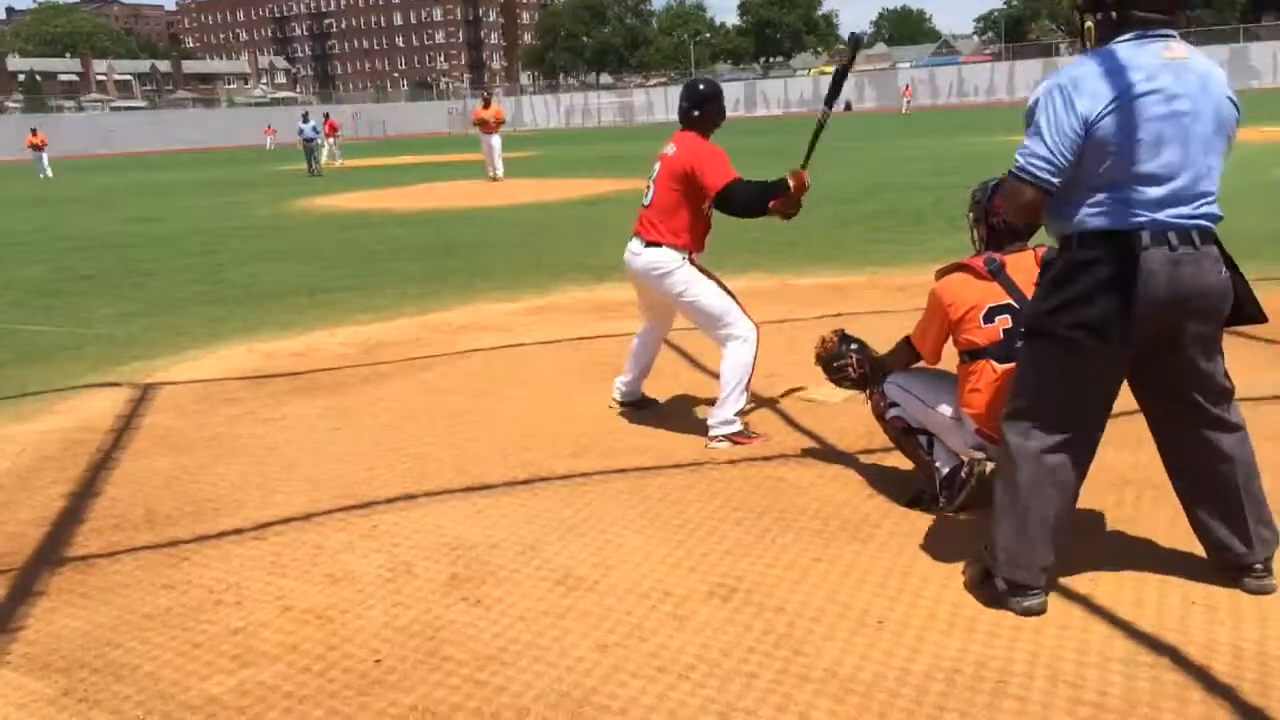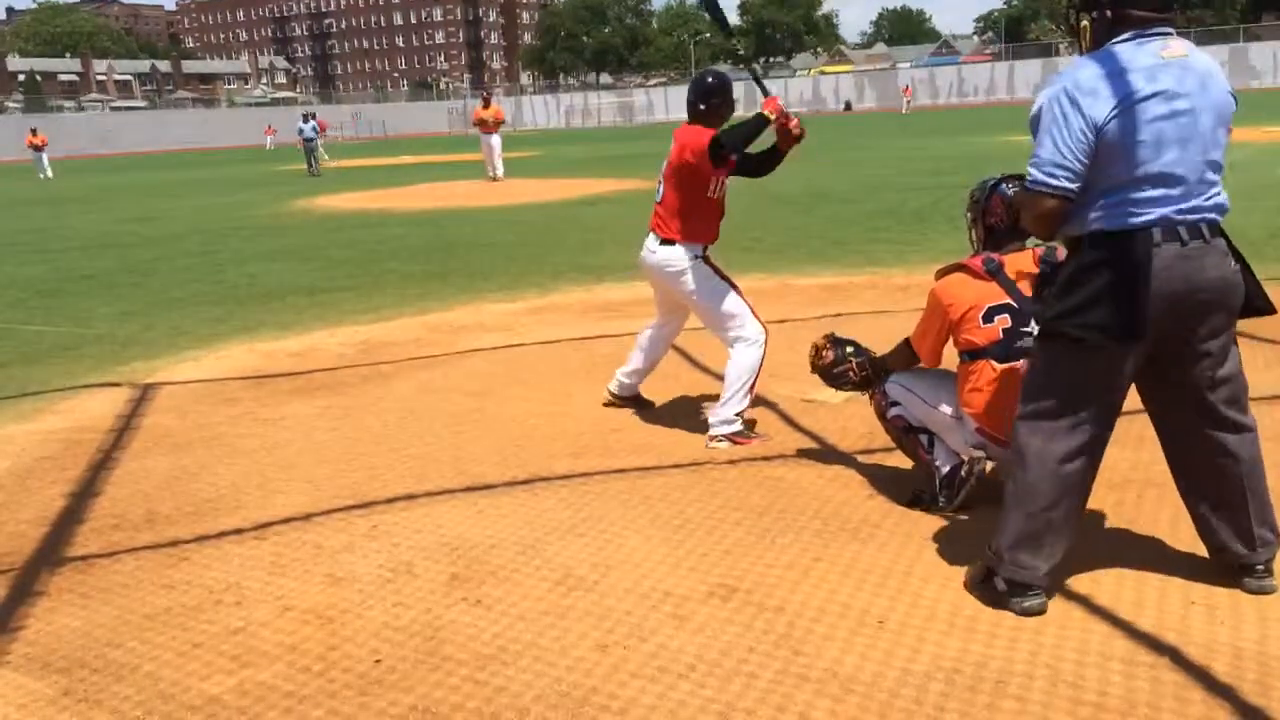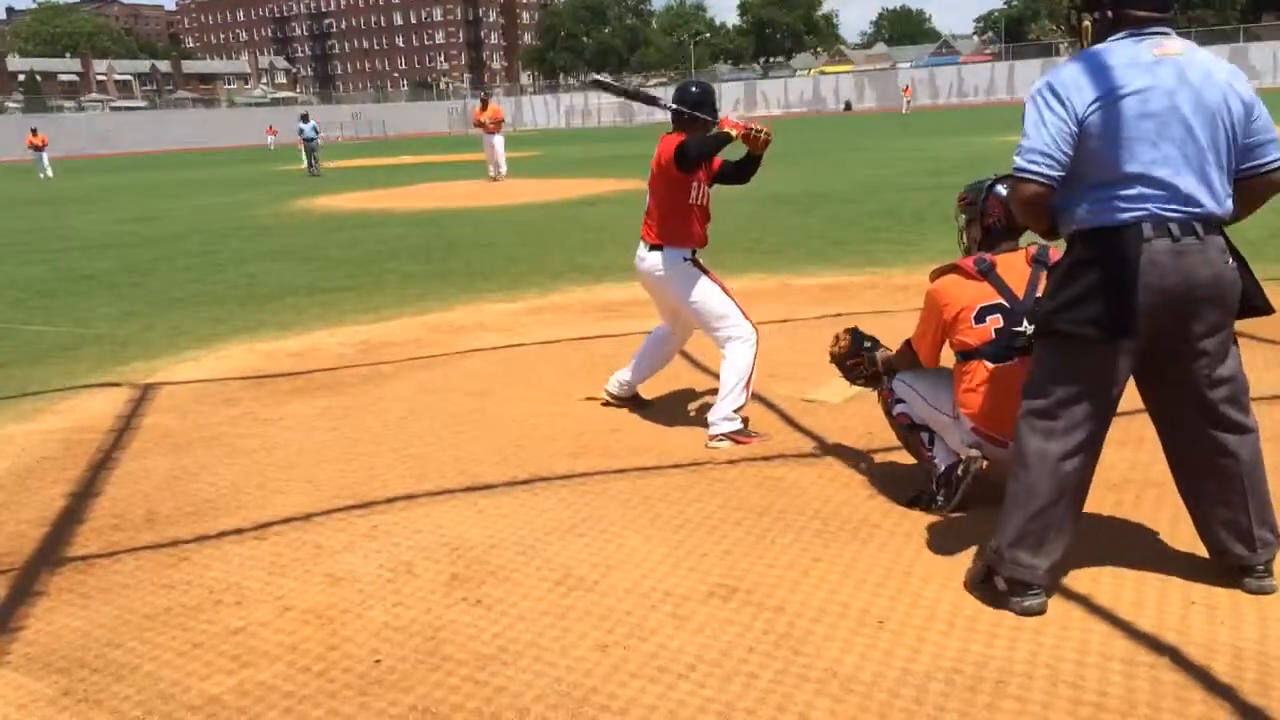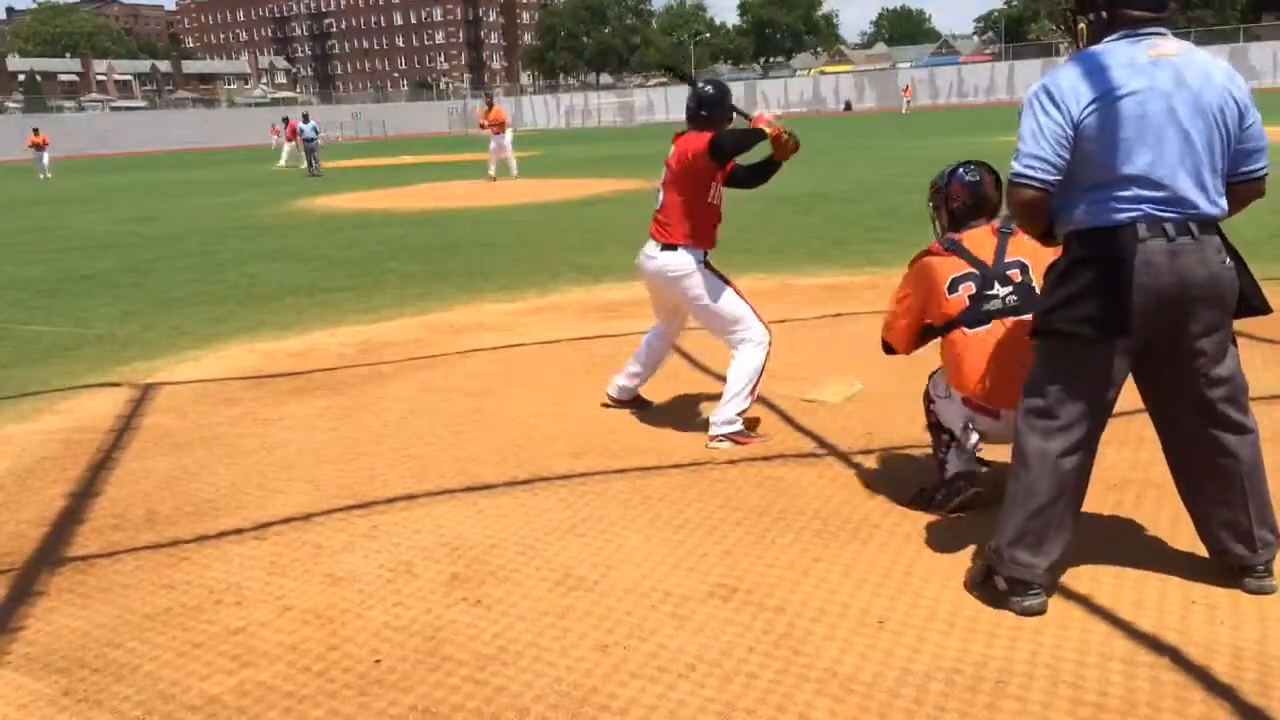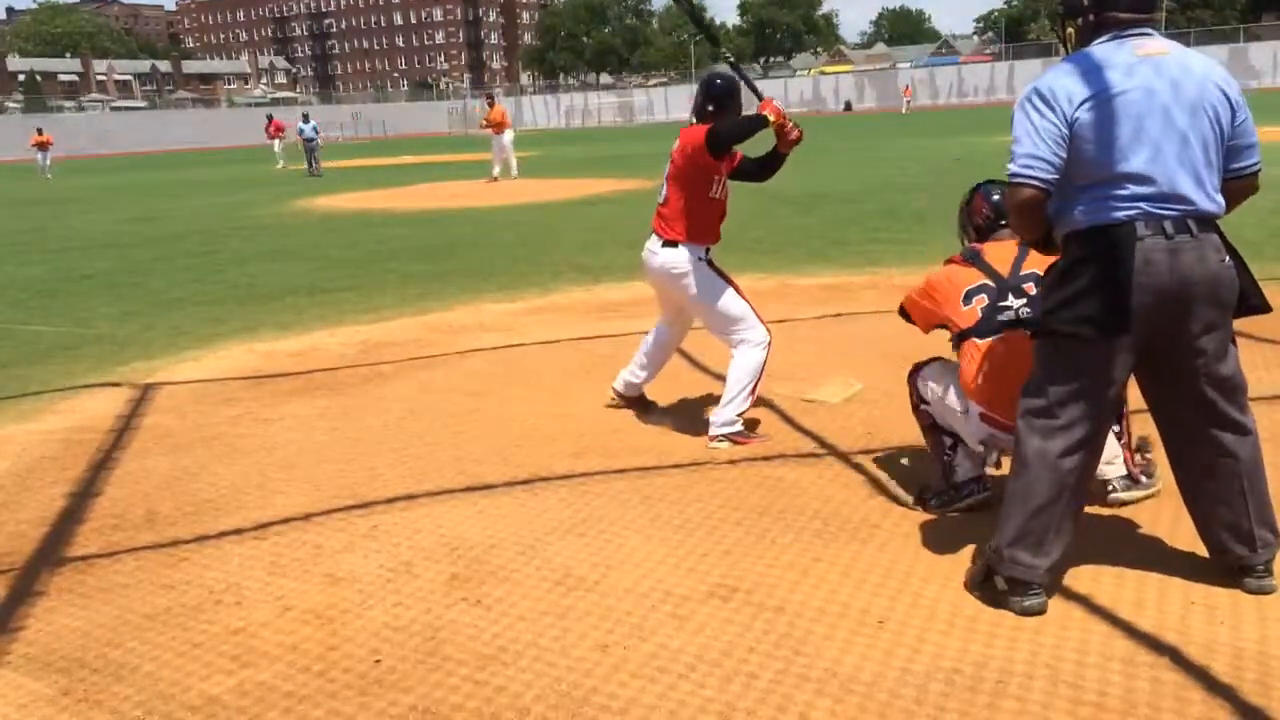
dt=0.4s
person 1, frame 1
left shoulder: (1081, 80)
right shoulder: (1216, 79)
left elbow: (1024, 201)
left wrist: (1010, 188)
left hip: (1107, 273)
right hip: (1199, 267)
left knee: (1042, 427)
right knee: (1208, 419)
left ankle: (1016, 575)
person 1, frame 2
left shoulder: (1082, 84)
right shoulder: (1212, 74)
left elbow: (1043, 209)
left wrist: (1028, 214)
left hip: (1117, 272)
right hip: (1207, 263)
left knee: (1056, 425)
right knee: (1218, 418)
left ankle: (1019, 575)
person 1, frame 3
left shoulder: (1073, 79)
right shoulder: (1226, 75)
left elbow: (1029, 193)
left wrist: (1056, 229)
left hip: (1112, 268)
right hip: (1205, 263)
left knee: (1057, 422)
right knee: (1218, 417)
left ankle: (1019, 573)
person 1, frame 4
left shoulder: (1070, 81)
right shoulder: (1222, 75)
left elbow: (1028, 196)
left wrist: (1053, 233)
left hip: (1108, 268)
right hip: (1202, 263)
left knee: (1056, 422)
right knee: (1218, 416)
left ankle: (1019, 573)
person 1, frame 5
left shoulder: (1062, 83)
right shoulder: (1212, 73)
left elbow: (1025, 196)
left wrist: (1047, 241)
left hip: (1107, 267)
right hip: (1201, 261)
left knee: (1057, 421)
right knee: (1218, 415)
left ankle: (1019, 572)
person 2, frame 1
left shoulder: (676, 146)
right shoulder: (703, 152)
left elbow: (721, 202)
right elbow: (737, 198)
left wrist: (773, 204)
right wrist: (786, 186)
left hip: (638, 254)
right hip: (666, 262)
left knee: (656, 323)
right knee: (740, 333)
left ankle: (627, 392)
right ankle: (724, 427)
person 2, frame 2
left shoulder: (691, 137)
right shoulder: (695, 139)
left elbow: (752, 166)
right elbow: (726, 148)
left wrist: (782, 144)
right wrist: (767, 115)
left hip: (656, 250)
right hip: (680, 258)
left knee: (667, 322)
right knee: (749, 335)
left ankle: (622, 388)
right ankle: (724, 426)
person 2, frame 3
left shoulder: (696, 153)
right shoulder: (672, 147)
left elbow: (736, 175)
right elbow: (689, 156)
left wrist: (755, 151)
right wrist: (727, 133)
left hip: (655, 257)
right hip: (670, 261)
left knee: (676, 327)
right knee: (741, 335)
left ankle: (620, 387)
right ankle: (724, 426)
person 2, frame 4
left shoulder: (690, 147)
right shoulder: (693, 145)
left elbow: (746, 178)
right elbow: (725, 146)
left wrist: (778, 156)
right wrist: (761, 129)
left hip: (654, 256)
right hip: (682, 262)
left knee: (668, 327)
right knee: (753, 337)
left ankle: (621, 390)
right ankle: (725, 427)
person 2, frame 5
left shoulder: (709, 148)
right shoulder: (696, 139)
left elbow: (757, 171)
right elbow: (725, 134)
left wrist: (783, 147)
right wrist: (766, 116)
left hip: (658, 252)
right hip: (683, 259)
left knee: (673, 324)
right knee: (753, 338)
left ankle: (627, 388)
right ankle: (725, 427)
person 3, frame 1
left shoulder: (955, 285)
left elbow: (910, 354)
left wrist: (871, 368)
left hip: (986, 433)
left knee: (887, 387)
left ankle: (948, 472)
person 3, frame 2
left shoulder: (954, 285)
left elbow: (913, 355)
left wrist: (872, 368)
left hip: (990, 433)
left knee: (891, 388)
left ankle: (948, 472)
person 3, frame 3
left shoulder: (949, 285)
left elbow: (914, 358)
left wrist: (880, 362)
left hip: (987, 434)
left knee: (898, 385)
left ankle: (948, 470)
person 3, frame 4
left shoulder: (928, 265)
right shoulder: (1033, 244)
left elbow: (894, 342)
left hip: (984, 413)
left knee: (940, 383)
left ankle: (956, 474)
person 3, frame 5
left shoulder: (950, 275)
right shoulder: (1056, 256)
left elbow: (908, 311)
left hip: (995, 427)
left knee: (924, 376)
left ankle: (964, 481)
right ankle: (1120, 477)
